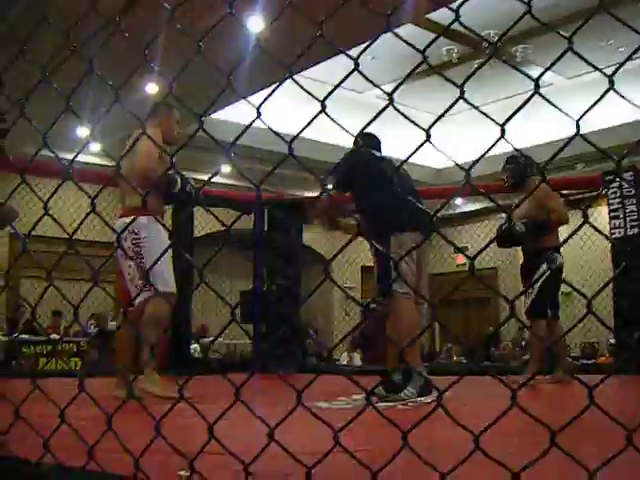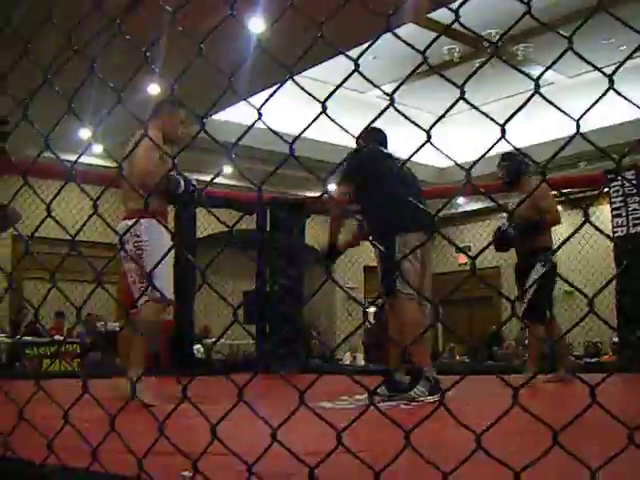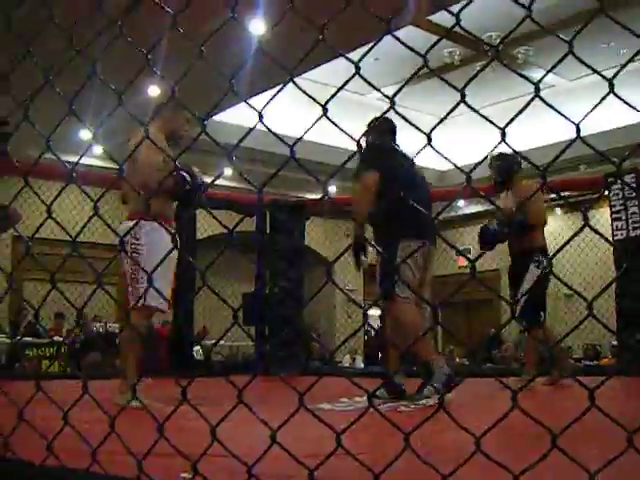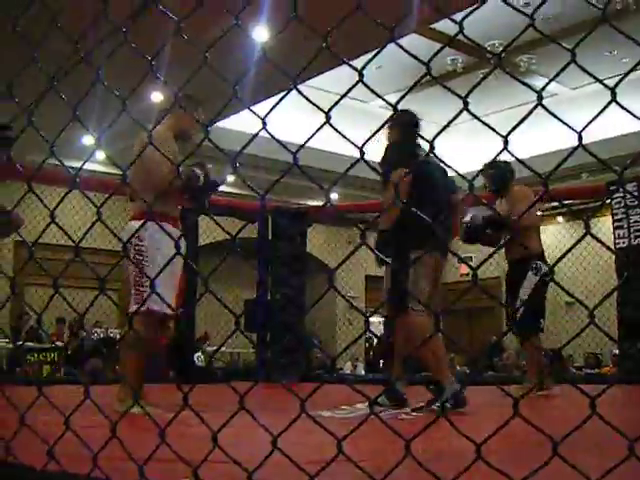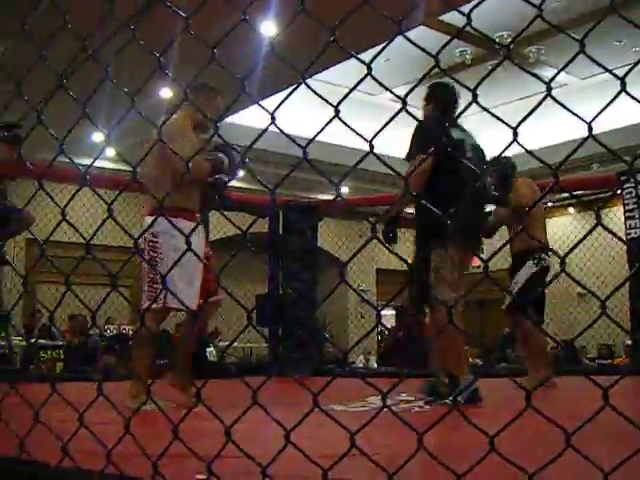
dt=0.2s
person 1, frame 1
left shoulder: (136, 144)
right shoulder: (151, 134)
right elbow: (146, 170)
left wrist: (168, 191)
right wrist: (173, 181)
left hip: (130, 224)
right hip: (143, 224)
left knee: (135, 306)
right knee: (162, 294)
left ankle: (123, 381)
right ankle: (148, 370)
person 1, frame 2
left shoulder: (141, 144)
right shoulder: (151, 136)
right elbow: (146, 176)
left wrist: (169, 188)
right wrist: (175, 184)
left hip: (135, 227)
right hip: (147, 227)
left knee: (136, 307)
right knee: (159, 299)
left ankle: (131, 378)
right ankle: (134, 376)
person 1, frame 3
left shoulder: (147, 143)
right shoulder: (152, 137)
left elbow: (128, 193)
right elbow: (150, 179)
left wrist: (177, 188)
right wrist: (181, 181)
left hip: (147, 229)
right hip: (149, 228)
left knee: (138, 308)
right knee: (146, 306)
left ankle: (129, 382)
right ankle: (128, 388)
person 1, frame 4
left shoulder: (160, 141)
right shoulder: (160, 136)
left elbow: (136, 189)
right elbow: (162, 179)
left wrist: (188, 187)
right wrist: (194, 177)
left hip: (163, 232)
right hip: (154, 229)
left knee: (161, 313)
right knee: (146, 311)
left ankle: (134, 383)
right ankle: (126, 394)
person 1, frame 5
left shoulder: (188, 133)
right shoulder: (177, 125)
right elbow: (189, 171)
left wrist: (211, 180)
right wrist: (220, 162)
left hip: (186, 227)
right hip: (169, 226)
right knee: (158, 307)
left ankle: (182, 378)
right ankle: (137, 391)
person 2, frame 1
left shoulder: (358, 158)
right shoulder: (389, 166)
left elbow: (329, 201)
left wrist: (314, 214)
left hip: (398, 229)
right hip: (417, 228)
left knee: (401, 296)
right knee: (408, 300)
left ankle: (415, 375)
right ankle: (396, 377)
person 2, frame 2
left shoulder: (360, 157)
right shoulder: (395, 164)
left elbow: (340, 201)
right elbow: (371, 222)
left wrist: (332, 242)
right wrist: (343, 246)
left hip: (398, 231)
right hip: (418, 227)
left knee: (404, 296)
right knee: (397, 299)
left ankle: (426, 376)
right ankle: (397, 377)
person 2, frame 3
left shoulder: (373, 151)
right shoulder: (404, 160)
left elbow: (368, 186)
left wrist: (358, 234)
right wrist: (375, 236)
left hip: (401, 235)
right hip: (421, 233)
left knee: (398, 300)
right knee: (400, 301)
left ankle: (437, 369)
right ankle: (393, 381)
person 2, frame 4
left shoulder: (397, 149)
right shoulder: (431, 159)
left elbow: (400, 183)
right elbow: (455, 200)
left wrist: (383, 227)
left hip: (412, 240)
right hip: (435, 242)
left knee: (411, 311)
right knee: (402, 311)
left ankle: (449, 386)
right ankle: (395, 387)
person 2, frame 5
left shoulder: (429, 127)
right shoulder: (469, 139)
left elbow: (420, 170)
right elbow: (482, 184)
left wrist: (394, 211)
left hip: (439, 226)
right hip: (468, 229)
left knee: (441, 303)
right knee: (444, 302)
left ankle: (463, 383)
right ankle: (441, 378)
person 3, frame 1
left shoulder: (541, 189)
right shoulder: (521, 201)
left elbow: (562, 216)
left wrist: (533, 227)
right wrist: (512, 235)
left hip: (547, 257)
right hip: (532, 259)
left knee: (536, 311)
right knee: (548, 315)
left ankle: (532, 369)
right ankle: (561, 369)
person 3, frame 2
left shoulder: (536, 189)
left elbow: (554, 217)
left wrist: (527, 227)
right wrist: (507, 237)
left hip: (540, 258)
right hip: (525, 260)
left knee: (533, 314)
right knee: (545, 316)
left ankle: (530, 371)
right ankle: (564, 368)
person 3, frame 3
left shoulder: (528, 189)
right shoulder: (503, 197)
left elbow: (539, 219)
left wrist: (511, 225)
right wrist: (493, 234)
left hip: (534, 258)
right hip: (518, 260)
left knee: (529, 316)
right knee: (535, 317)
left ankle: (529, 374)
right ankle: (560, 364)
person 3, frame 4
left shoulder: (520, 193)
right shoulder: (499, 203)
left elbow: (527, 222)
right elbow: (495, 239)
left wrist: (491, 222)
right wrist: (479, 233)
left hip: (532, 265)
right hip: (516, 267)
left knee: (527, 324)
right knee: (520, 325)
left ankle: (532, 381)
right ankle: (540, 376)
person 3, frame 5
left shoulder: (523, 185)
right shoulder: (505, 202)
left elbow: (521, 204)
right elbow: (488, 230)
left wrist: (496, 195)
left hip: (534, 257)
right hip: (520, 259)
left knee: (515, 310)
right knee: (530, 317)
left ankle: (538, 369)
right ankle: (543, 371)
